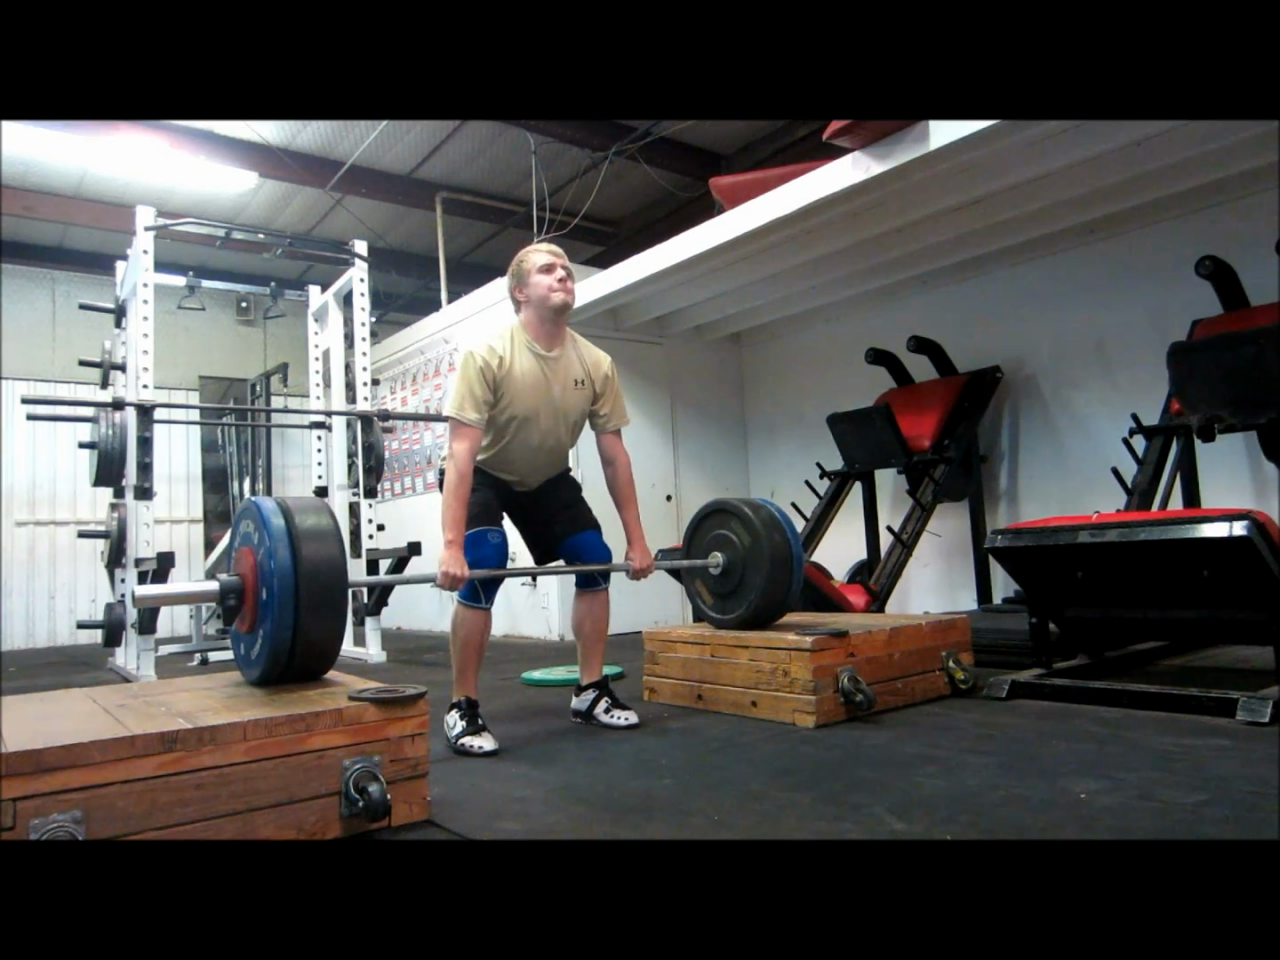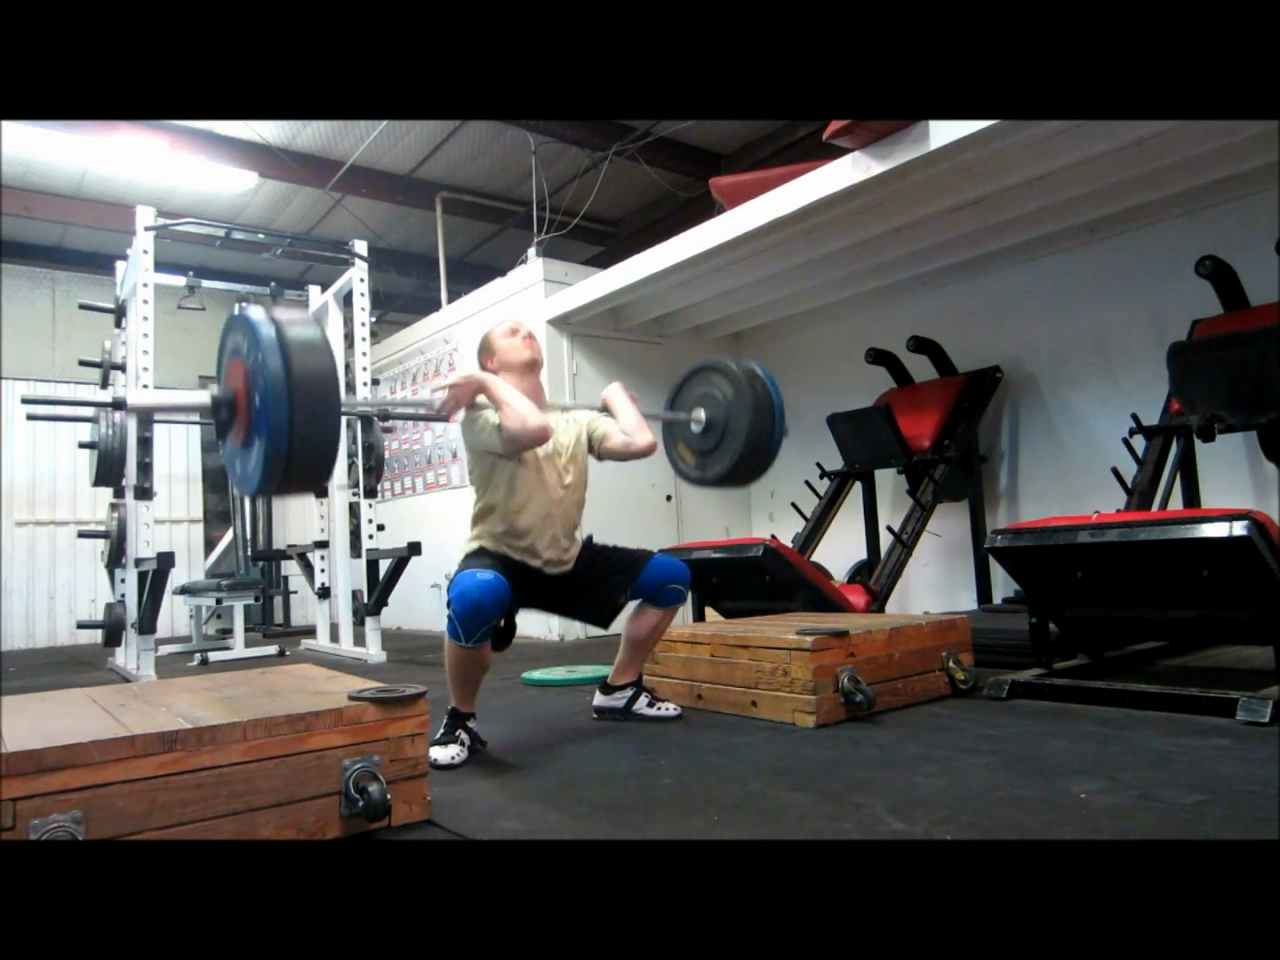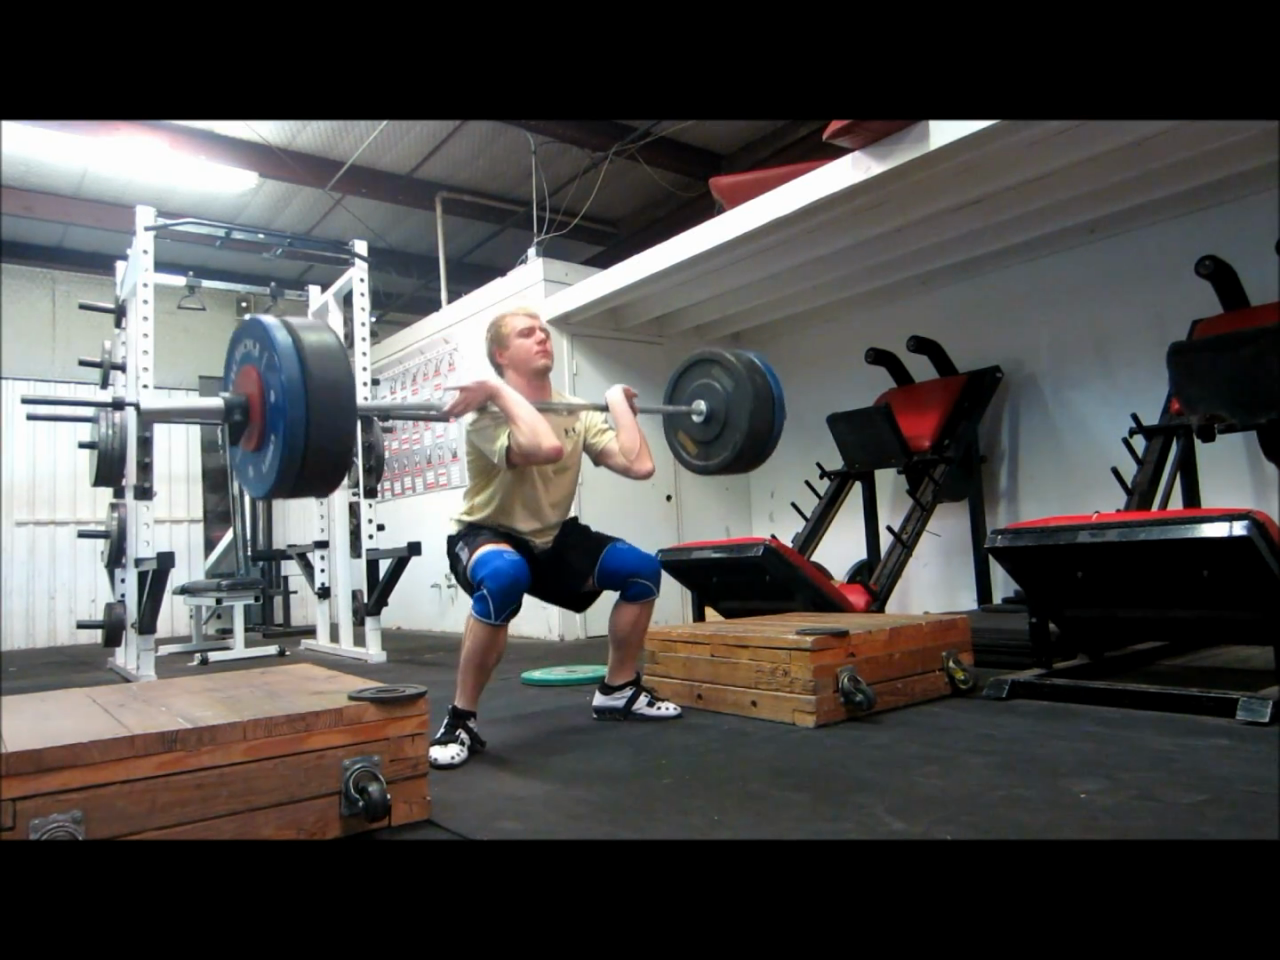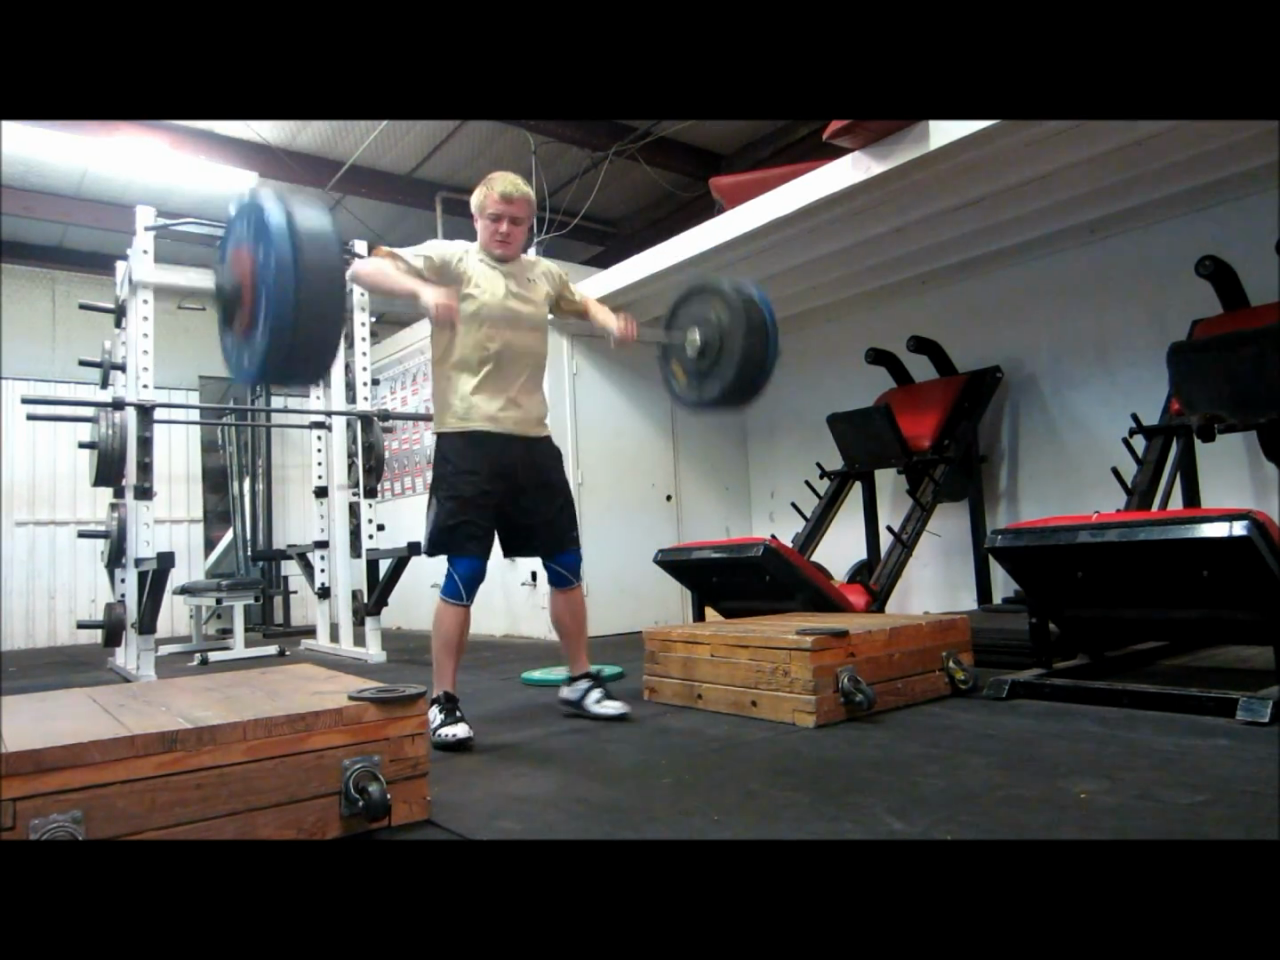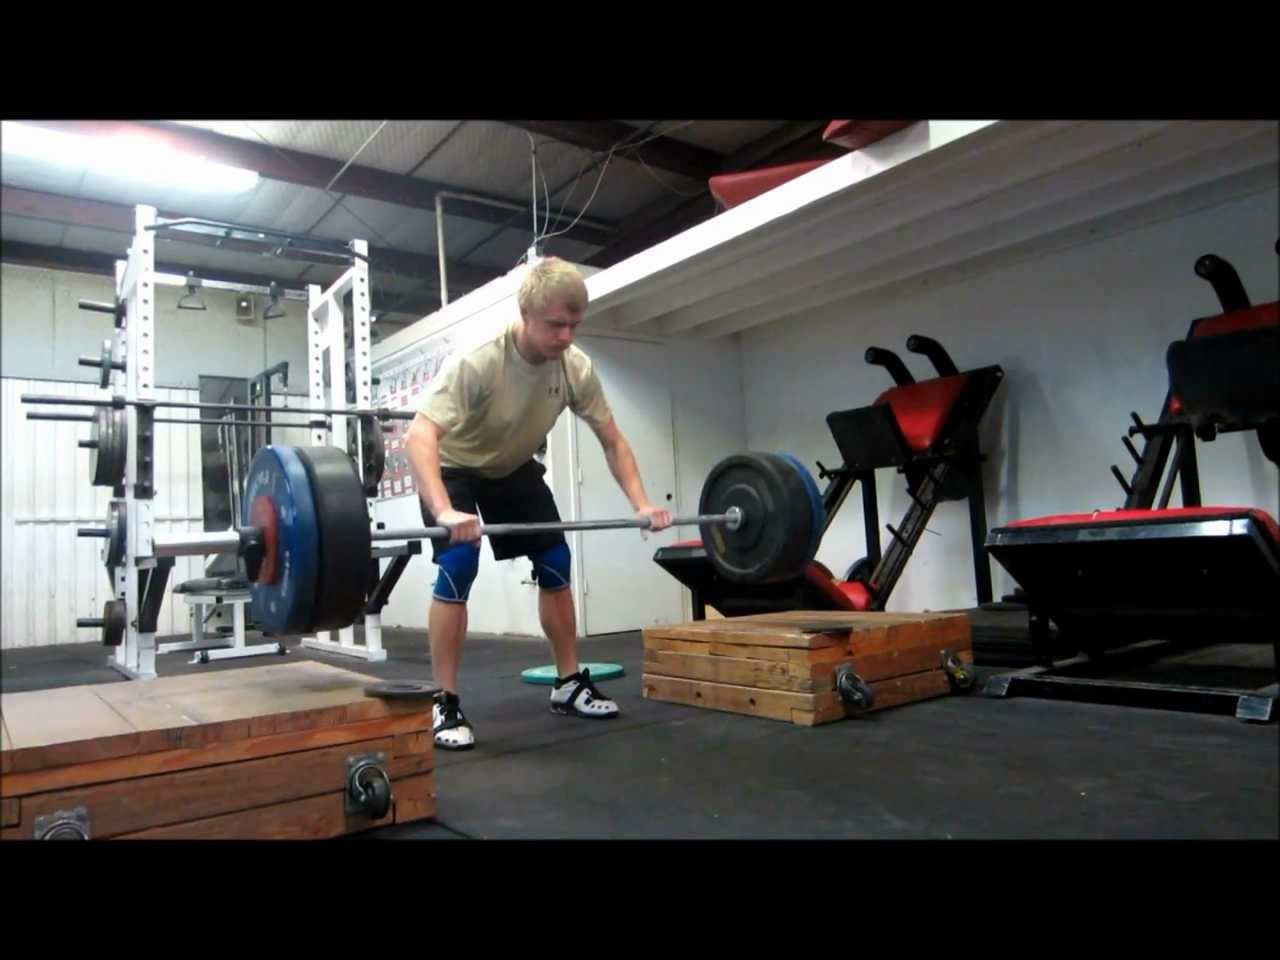
dt=1s
person 1, frame 1
left shoulder: (596, 364)
right shoulder: (488, 356)
left elbow: (615, 454)
right elbow: (462, 452)
left wrist: (636, 540)
right wrist: (451, 546)
left hip: (546, 477)
right hip: (484, 475)
left knee: (596, 561)
right knee: (483, 569)
left ankle: (591, 692)
right ankle: (462, 710)
person 1, frame 2
left shoulder: (578, 421)
right shoulder: (487, 416)
left elbow: (642, 444)
right elbow: (534, 430)
left wrist: (616, 400)
right wrist: (486, 385)
left hip: (566, 563)
right hip: (502, 558)
left knee: (670, 577)
right knee: (475, 597)
left ankle: (619, 690)
right ankle: (460, 722)
person 1, frame 3
left shoulder: (579, 414)
right shoulder: (491, 416)
left elbow: (640, 465)
right elbow: (546, 448)
left wrist: (618, 401)
right wrist: (498, 390)
left hip: (550, 537)
right hip: (488, 535)
left knee: (642, 571)
right knee: (505, 577)
left ankle: (618, 690)
right ankle: (461, 721)
person 1, frame 4
left shoulder: (546, 274)
right shoulder: (450, 258)
left elbow: (584, 306)
right elbow: (364, 268)
left wrist: (610, 320)
right wrist: (423, 290)
left hip: (532, 442)
right hip: (468, 441)
left knee: (565, 561)
right knee: (466, 570)
left ankle: (581, 682)
right ankle: (444, 703)
person 1, frame 5
left shoulder: (577, 368)
right shoulder: (478, 360)
left elbow: (613, 440)
right elbow: (419, 436)
left wrist: (640, 502)
right wrist: (444, 511)
left hip: (513, 467)
right hip: (454, 465)
left knee: (556, 562)
right knee: (457, 568)
left ankle: (569, 683)
right ankle: (446, 705)
